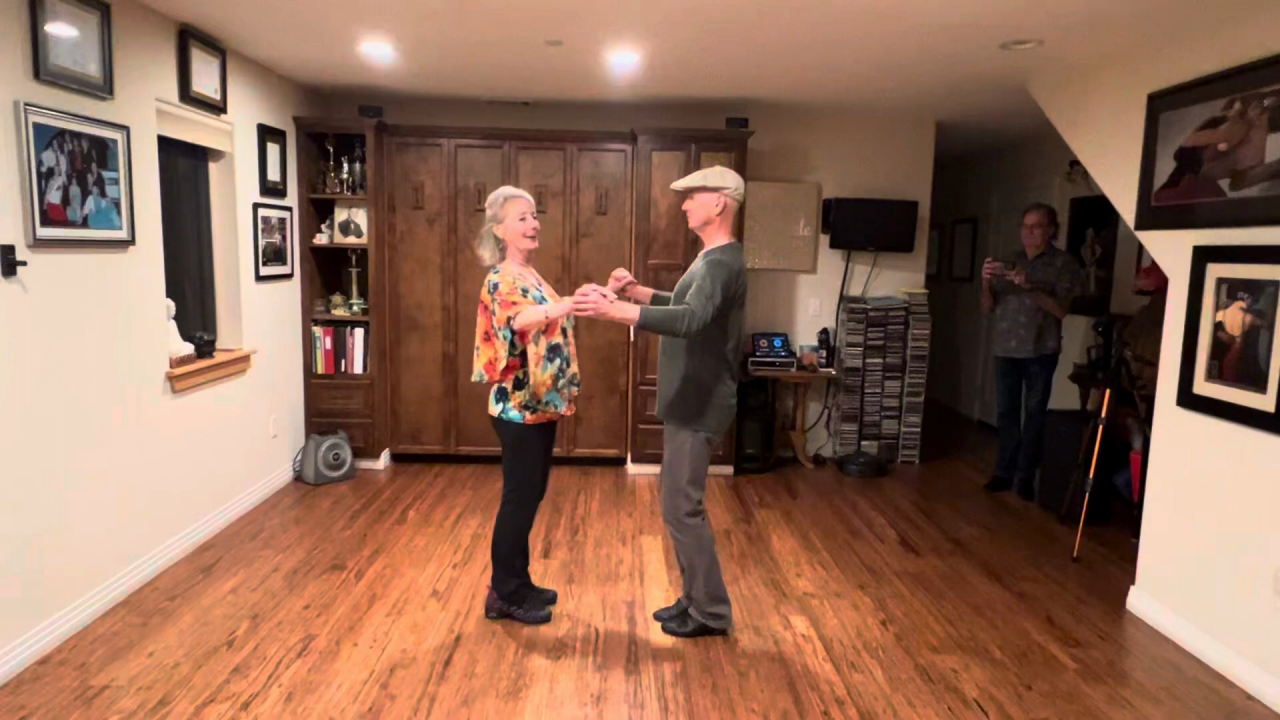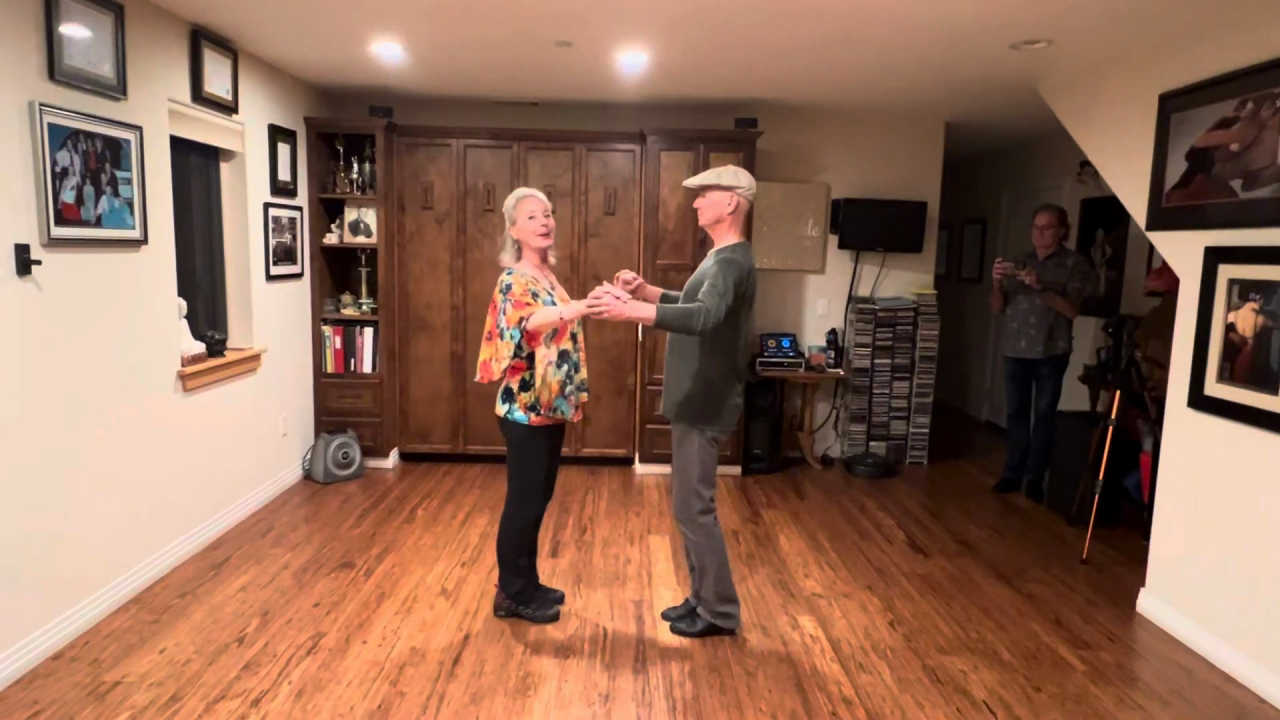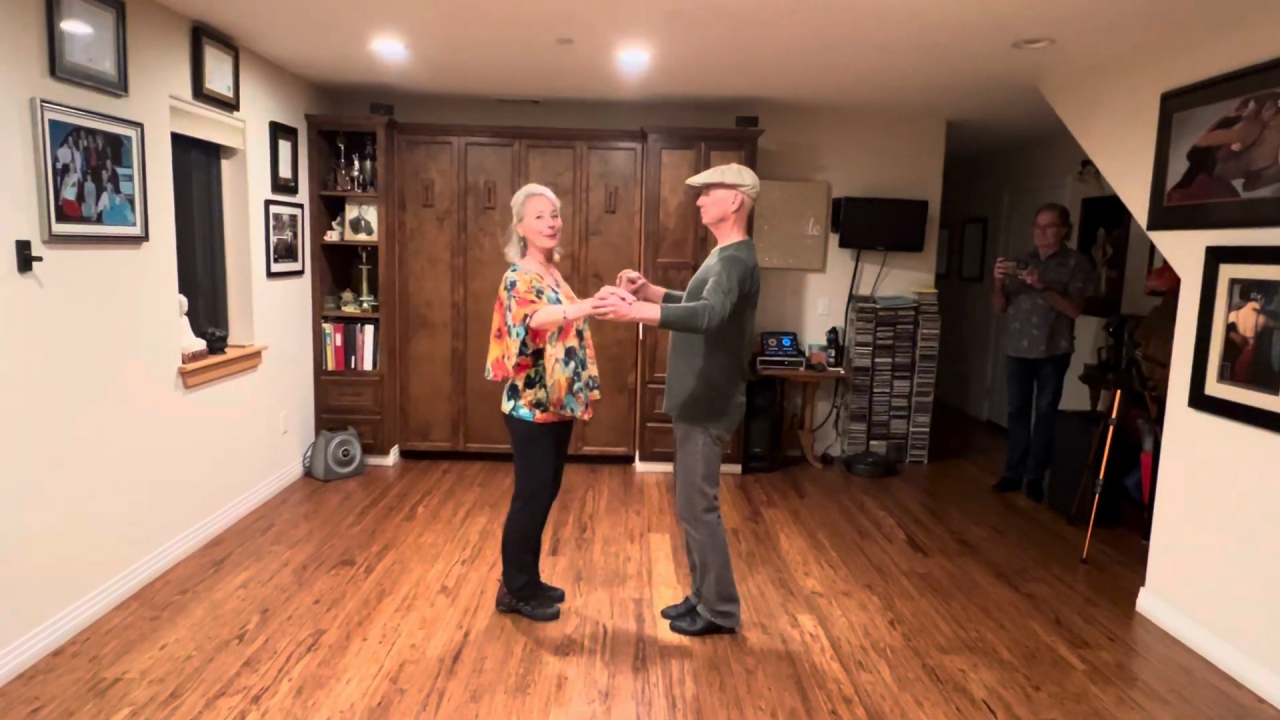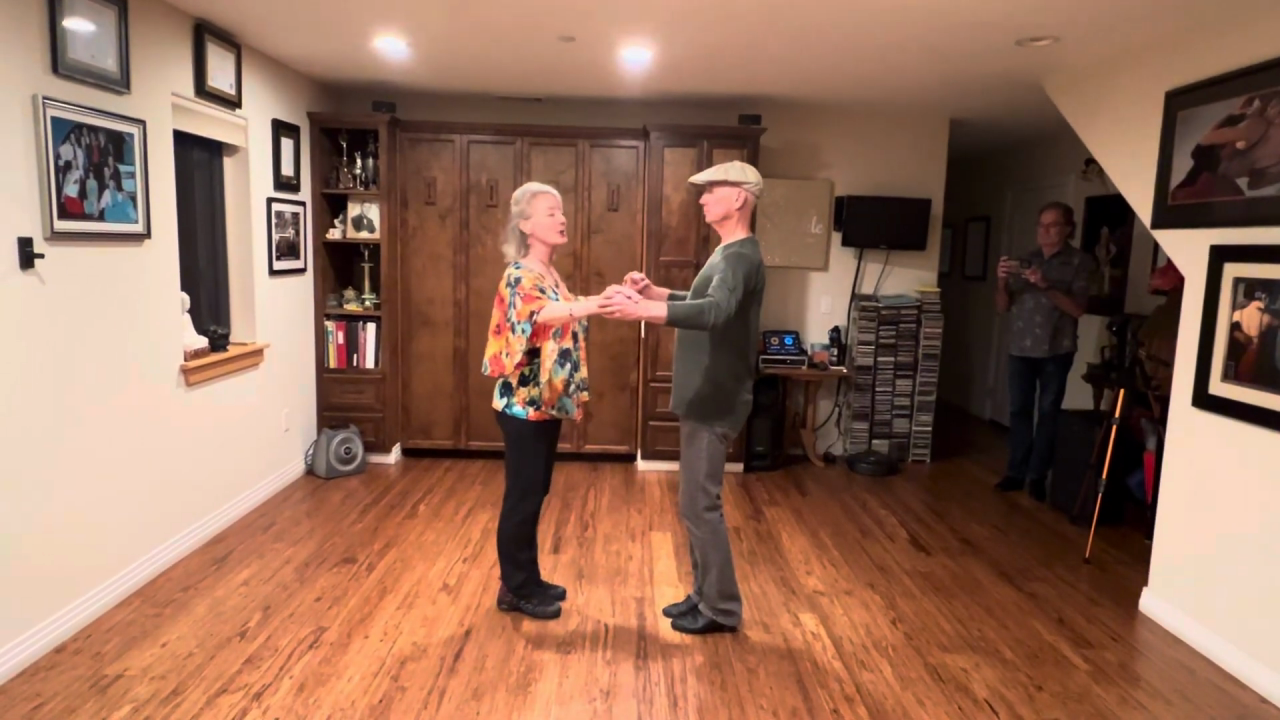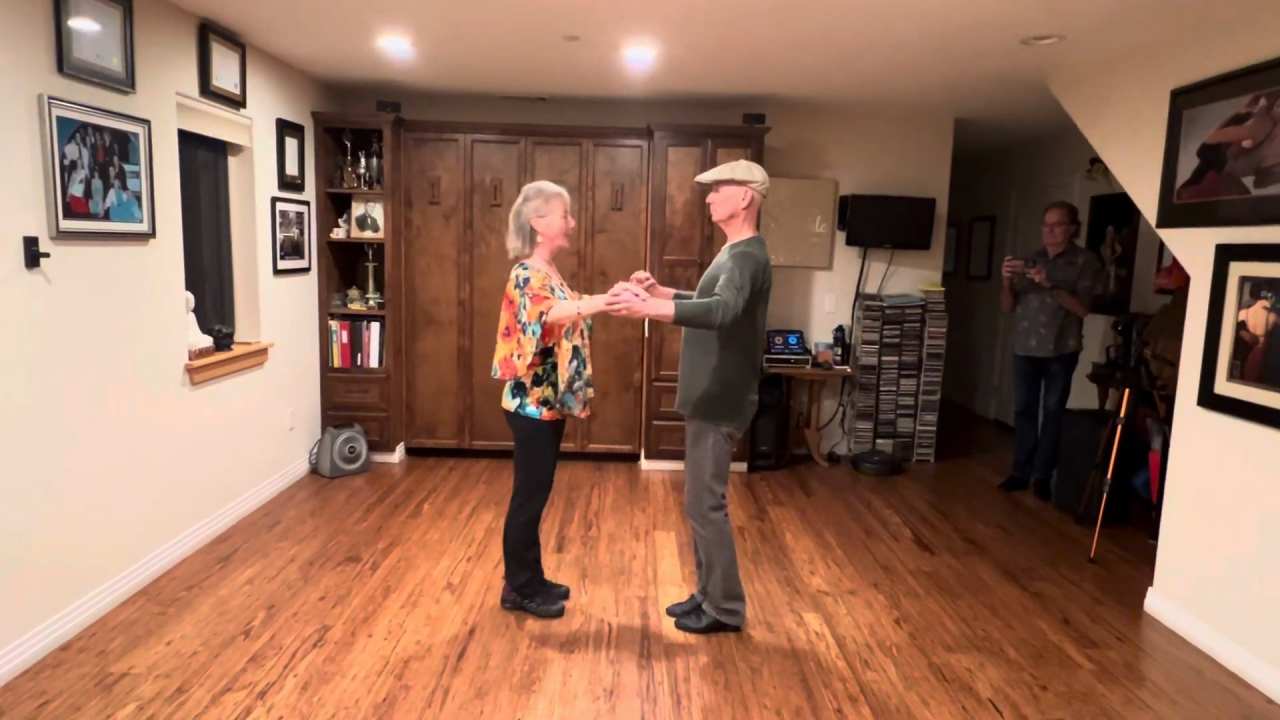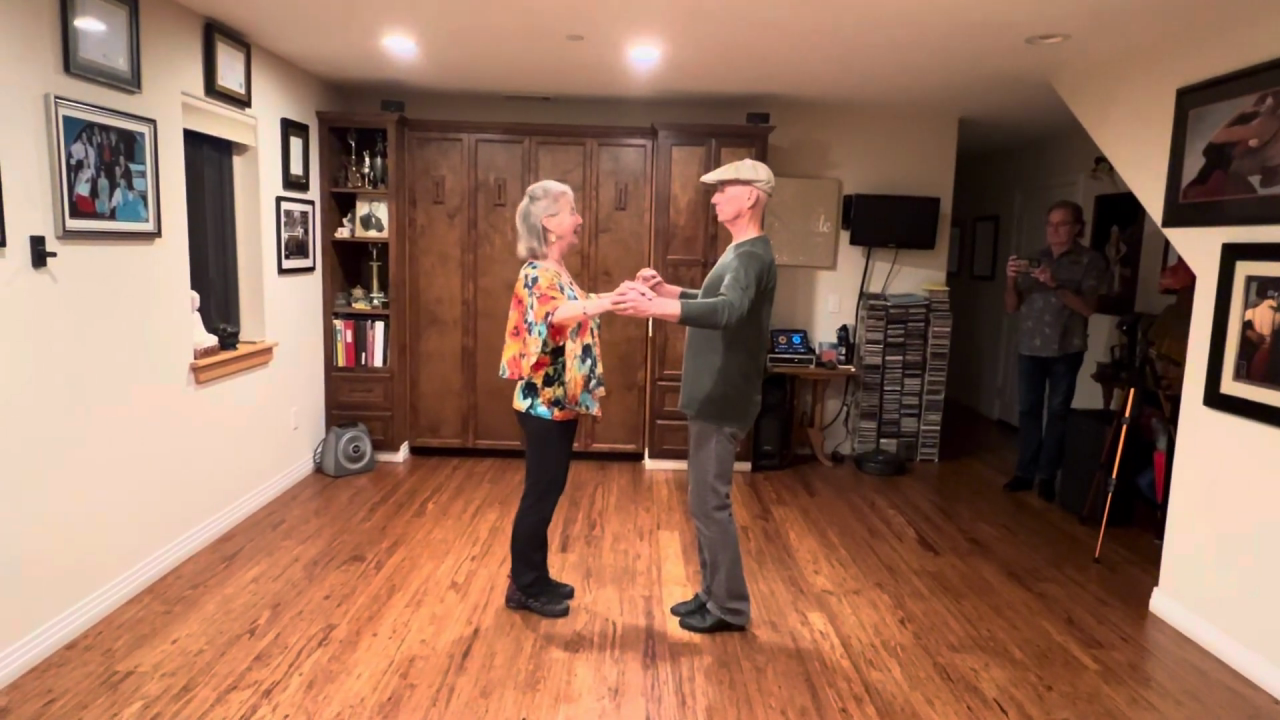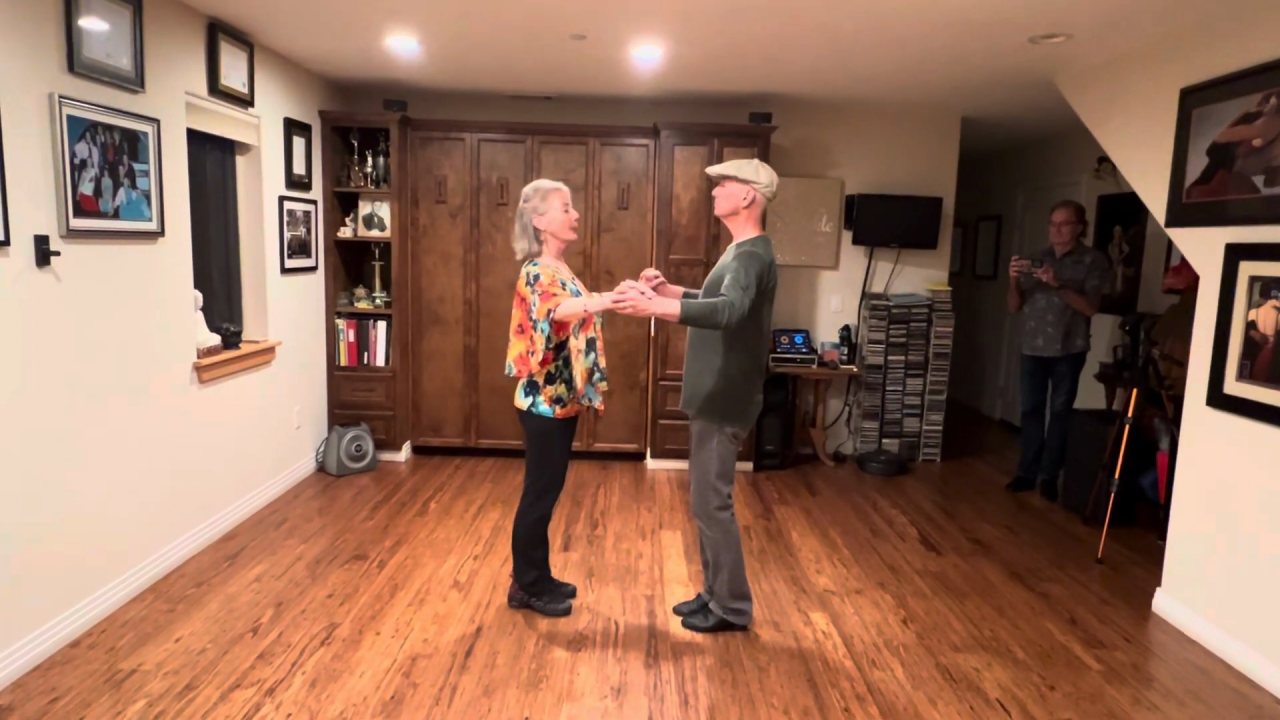
dt=0.7s
person 1, frame 1
left shoulder: (723, 263)
right shoulder: (713, 259)
left elbow: (689, 320)
right elbow: (684, 307)
left wrist: (614, 310)
right wrist: (636, 291)
left hip: (698, 406)
right hip: (688, 402)
left knee: (682, 507)
right knee: (682, 504)
left ankle: (711, 611)
right ankle: (695, 598)
person 1, frame 2
left shoulder: (732, 262)
right shoulder: (721, 258)
left elbow: (703, 316)
right elbow: (690, 305)
left wrist: (630, 311)
right wrist: (643, 290)
left hip: (706, 405)
right hip: (695, 401)
left knee: (694, 507)
right knee: (690, 505)
left ankle: (720, 611)
right ankle: (702, 598)
person 1, frame 3
left shoulder: (737, 260)
right shoulder: (724, 255)
left elbow: (707, 315)
right elbow: (694, 304)
left wrist: (635, 311)
right wrist: (647, 290)
left hip: (709, 404)
right hip: (697, 400)
left knee: (697, 506)
right knee: (692, 504)
left ankle: (720, 609)
right ankle: (703, 596)
person 1, frame 4
left shoulder: (741, 257)
right shoulder: (728, 253)
left elbow: (713, 312)
right elbow: (699, 303)
left wrist: (640, 310)
right wrist: (653, 292)
left hip: (715, 402)
right hip: (703, 398)
left knee: (700, 504)
right knee: (696, 502)
left ankle: (722, 608)
right ankle: (705, 595)
person 1, frame 5
left shoulder: (748, 257)
right shoulder: (734, 253)
left elbow: (720, 312)
right elbow: (706, 304)
left wrist: (648, 309)
right wrist: (659, 291)
left hip: (721, 402)
right hip: (710, 398)
left knee: (705, 503)
right knee: (702, 501)
left ankle: (726, 607)
right ankle: (709, 595)
person 1, frame 6
left shoulder: (752, 256)
right shoulder: (740, 252)
left elbow: (727, 311)
left wrist: (653, 308)
right wrist: (665, 290)
left hip: (724, 401)
right hip: (713, 396)
left knee: (709, 503)
right knee: (705, 500)
left ankle: (730, 607)
right ankle: (713, 594)
person 1, frame 7
left shoulder: (753, 256)
right shoulder: (742, 252)
left elbow: (727, 311)
left wrist: (653, 307)
right wrist: (668, 290)
left hip: (725, 401)
right hip: (715, 396)
left knee: (711, 502)
right knee: (708, 500)
left ankle: (732, 606)
right ankle: (716, 593)
person 2, frame 1
left shoulder: (530, 275)
right shoulder: (501, 281)
right elbow: (517, 321)
right wrist: (569, 305)
left hip: (540, 403)
right hip: (518, 407)
left knee: (531, 494)
right knee: (520, 496)
left ankle: (518, 584)
right ankle: (504, 594)
person 2, frame 2
left shoulder: (547, 276)
right shoulder: (514, 281)
right elbow: (529, 321)
left wrist: (594, 304)
right wrist: (580, 307)
left hip: (551, 404)
right hip: (526, 407)
left knee: (539, 496)
right knee: (525, 498)
left ankle: (526, 584)
right ankle: (512, 593)
person 2, frame 3
left shoulder: (553, 273)
right shoulder: (519, 277)
right elbow: (532, 319)
left wrist: (598, 303)
right wrist: (585, 308)
left hip: (558, 402)
right hip: (531, 405)
left knee: (545, 494)
right knee: (531, 496)
left ankle: (528, 581)
right ankle: (515, 590)
person 2, frame 4
left shoulder: (549, 272)
right shoulder: (520, 275)
left elbow: (564, 316)
right elbow: (537, 315)
left wrist: (602, 300)
right wrist: (595, 304)
left hip: (546, 401)
right hip: (524, 402)
left knee: (536, 493)
right knee: (522, 495)
left ankle: (528, 580)
right ankle: (514, 589)
person 2, frame 5
left shoulder: (548, 272)
right shoulder: (526, 275)
left elbow: (569, 313)
right elbow: (546, 315)
left wrist: (609, 298)
right wrist: (601, 302)
left hip: (550, 400)
right hip: (533, 402)
left knee: (537, 493)
right knee: (529, 494)
left ankle: (530, 579)
right ankle: (519, 588)
person 2, frame 6
left shoulder: (557, 271)
right shoulder: (536, 274)
left elbow: (577, 313)
right elbow: (554, 315)
left wrist: (617, 296)
right wrist: (607, 302)
left hip: (561, 400)
right hip: (543, 403)
left knee: (548, 492)
right knee: (540, 494)
left ankle: (535, 579)
right ankle: (524, 587)
person 2, frame 7
left shoulder: (559, 268)
right shoulder: (537, 272)
left elbow: (579, 313)
right elbow: (556, 312)
left wrist: (617, 295)
right wrist: (609, 299)
left hip: (562, 398)
right hip: (544, 400)
left knee: (547, 491)
right knee: (540, 492)
left ankle: (537, 578)
right ankle: (526, 586)
person 3, frame 1
left shoulder: (1063, 263)
right shoulder: (1009, 262)
left elbow: (1061, 309)
right elbow: (988, 307)
left wrist: (1030, 287)
right wrist: (986, 282)
left hip: (1040, 351)
right hip: (1005, 349)
left knee: (1034, 413)
right knee: (1006, 412)
left ankle: (1026, 476)
right ankle: (1004, 472)
person 3, frame 2
left shoulder: (1074, 264)
right shoulder: (1019, 262)
left elbow: (1072, 309)
right elbow: (997, 308)
left wrist: (1041, 287)
right wrist: (997, 283)
left hip: (1051, 352)
right hip: (1015, 350)
left knee: (1044, 414)
right knee: (1016, 412)
left ankle: (1035, 477)
right ankle: (1013, 473)
person 3, frame 3
left shoulder: (1076, 263)
right shoulder: (1021, 261)
left elbow: (1074, 309)
right elbow: (999, 307)
left wrist: (1042, 286)
right wrist: (999, 282)
left hip: (1053, 351)
right hip: (1017, 349)
left knee: (1045, 413)
right knee: (1017, 411)
left ankle: (1035, 477)
right ankle: (1013, 472)
person 3, frame 4
left shoulder: (1081, 262)
right shoulder: (1024, 260)
left elbow: (1078, 308)
right elbow: (1003, 306)
left wrist: (1046, 286)
right wrist: (1002, 281)
left hip: (1056, 350)
right hip: (1020, 348)
left knee: (1048, 413)
right knee: (1019, 410)
left ankle: (1038, 476)
right ankle: (1016, 472)
person 3, frame 5
left shoulder: (1085, 261)
right shoulder: (1030, 260)
left elbow: (1083, 308)
right elbow: (1008, 307)
left wrist: (1050, 285)
right wrist: (1007, 281)
left hip: (1061, 350)
right hip: (1025, 347)
left knee: (1053, 412)
right knee: (1024, 410)
left ankle: (1042, 476)
right ankle: (1020, 472)
person 3, frame 6
left shoulder: (1090, 261)
right shoulder: (1034, 259)
left elbow: (1088, 307)
right elbow: (1012, 306)
left wrist: (1055, 285)
right wrist: (1011, 280)
left hip: (1065, 349)
right hip: (1030, 347)
left knee: (1057, 412)
right knee: (1028, 410)
left ankle: (1047, 476)
right ankle: (1025, 472)
person 3, frame 7
left shoulder: (1093, 261)
right shoulder: (1037, 259)
left elbow: (1090, 307)
right elbow: (1014, 306)
left wrist: (1058, 284)
right wrist: (1014, 280)
left hip: (1068, 349)
right hip: (1032, 347)
left knee: (1060, 412)
right knee: (1030, 410)
left ankle: (1049, 476)
right ankle: (1027, 472)
